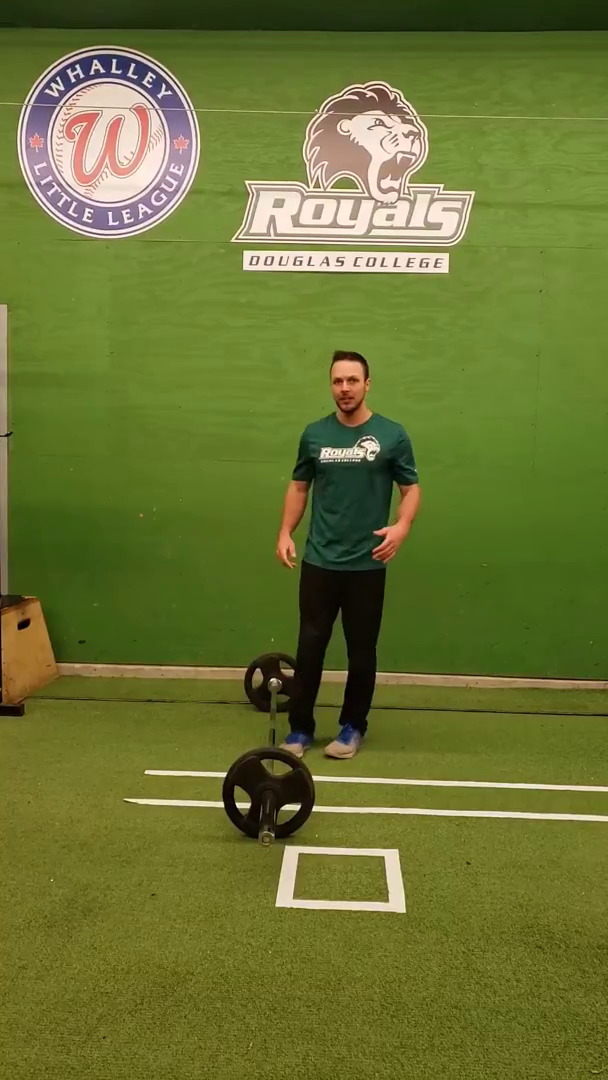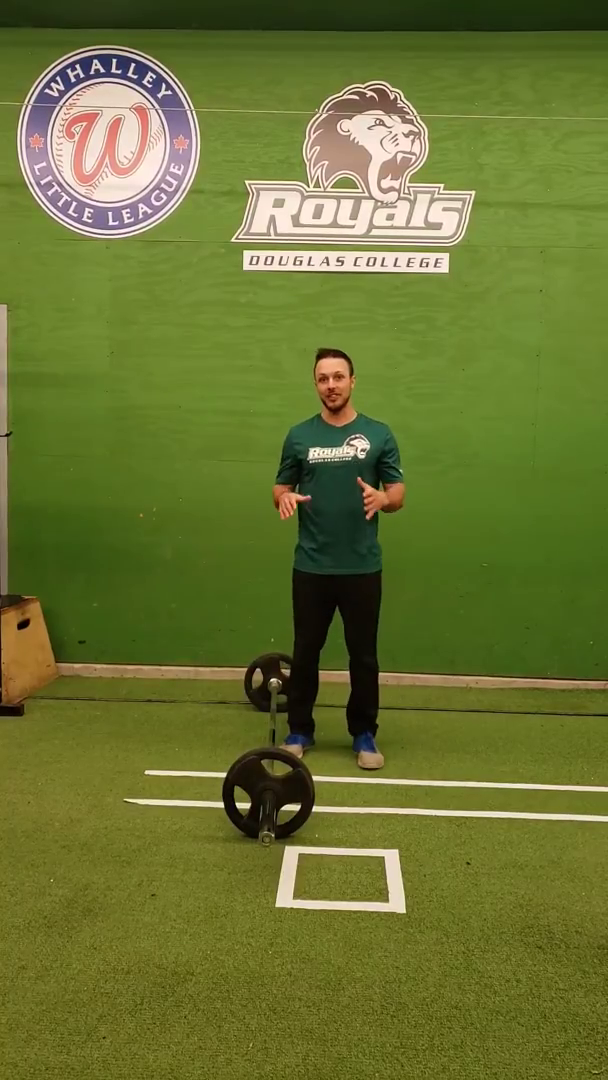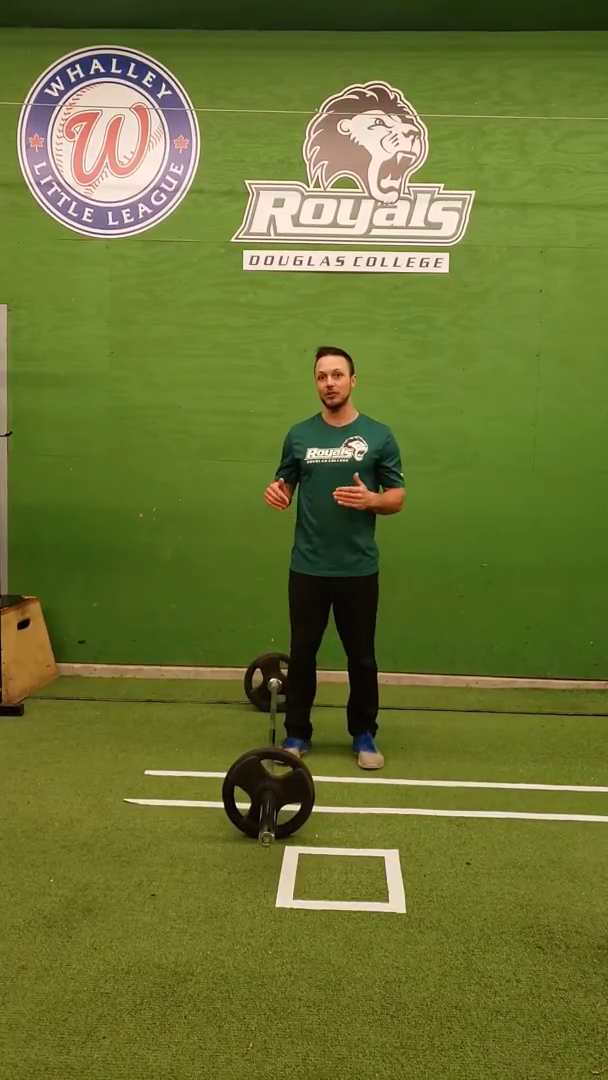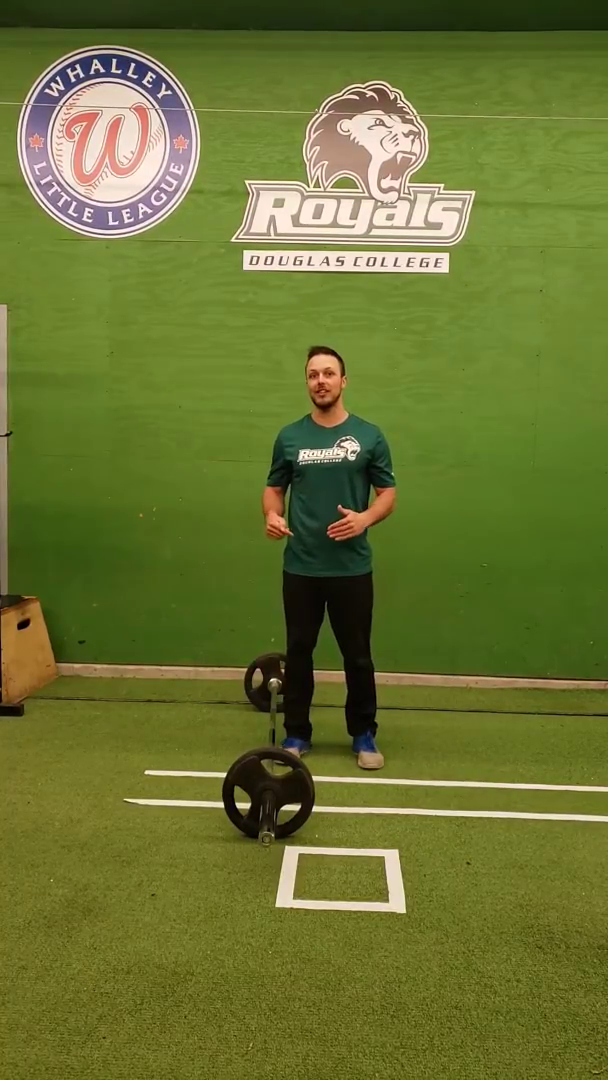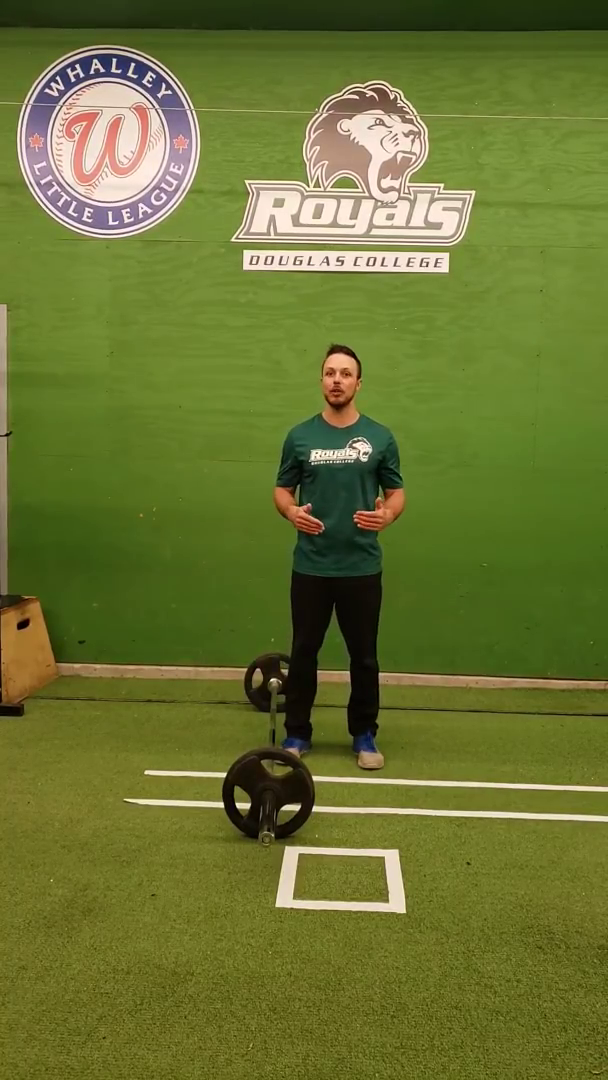
dt=1s
person 1, frame 1
left shoulder: (392, 435)
right shoulder: (315, 433)
left elbow: (410, 489)
right elbow: (298, 487)
left wrist: (401, 526)
right wrist: (285, 532)
left hip: (366, 564)
right hip: (318, 560)
left knee: (361, 649)
right knee: (310, 645)
left ankle: (353, 726)
right ankle: (301, 728)
person 1, frame 2
left shoulder: (378, 434)
right shoulder: (299, 435)
left elbow: (398, 492)
right elbow: (281, 488)
left wrist: (382, 499)
right wrist: (285, 499)
left hip: (362, 566)
right hip: (311, 565)
left knee: (363, 655)
right knee: (305, 651)
left ankle: (364, 734)
right ankle: (300, 730)
person 1, frame 3
left shoulder: (379, 436)
right shoulder: (299, 435)
left elbow: (397, 496)
right elbow: (285, 486)
left wrist: (369, 498)
right wrist: (275, 494)
left hip: (358, 568)
right hip: (307, 567)
left knee: (361, 655)
right knee: (302, 652)
left ankle: (364, 735)
right ankle: (297, 733)
person 1, frame 4
left shoulder: (369, 436)
right shoulder: (289, 437)
left elbow: (387, 493)
right elbow: (274, 487)
left wrist: (366, 519)
right wrist: (272, 515)
left hip: (352, 568)
right hip: (300, 567)
left knee: (357, 655)
right knee: (298, 652)
left ankle: (363, 734)
right ankle: (296, 733)
person 1, frame 5
left shoulder: (380, 438)
right shoulder: (300, 436)
left elbow: (396, 492)
right elbow: (282, 488)
left wrist: (387, 514)
right wrist: (292, 512)
left hip: (361, 568)
right hip: (310, 567)
left knee: (363, 655)
right knee: (304, 652)
left ankle: (364, 734)
right ankle: (297, 733)
